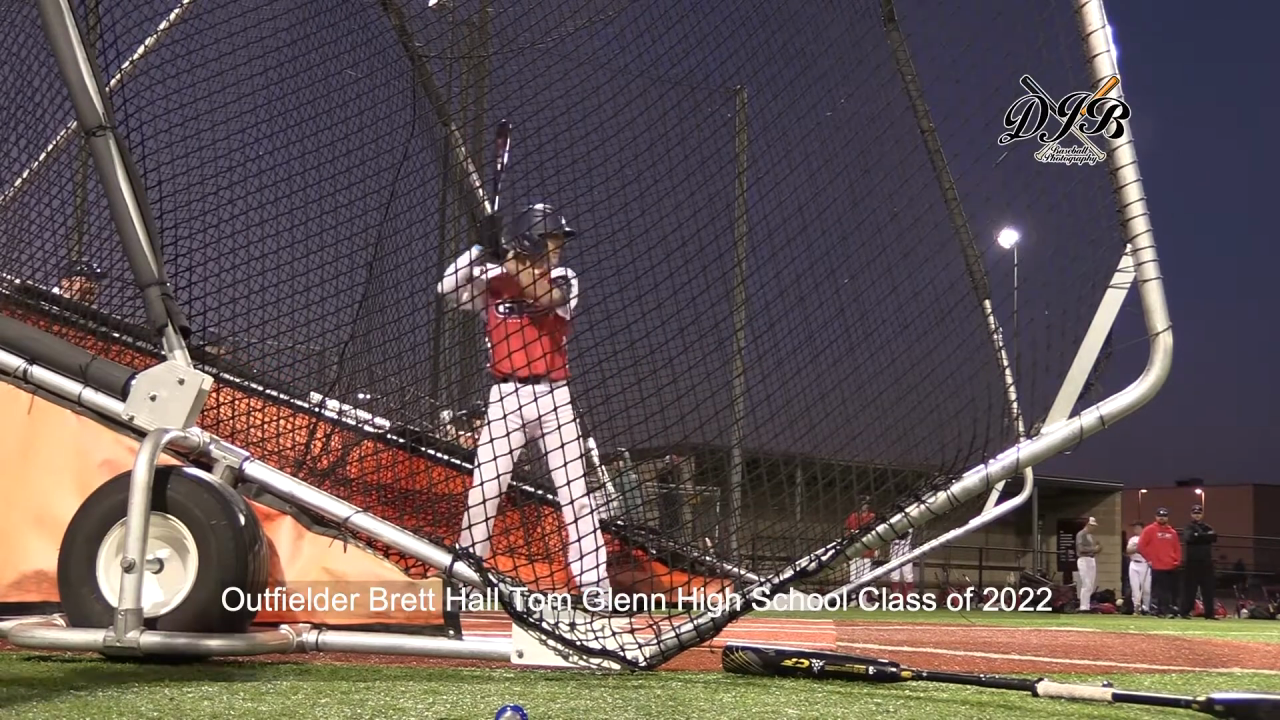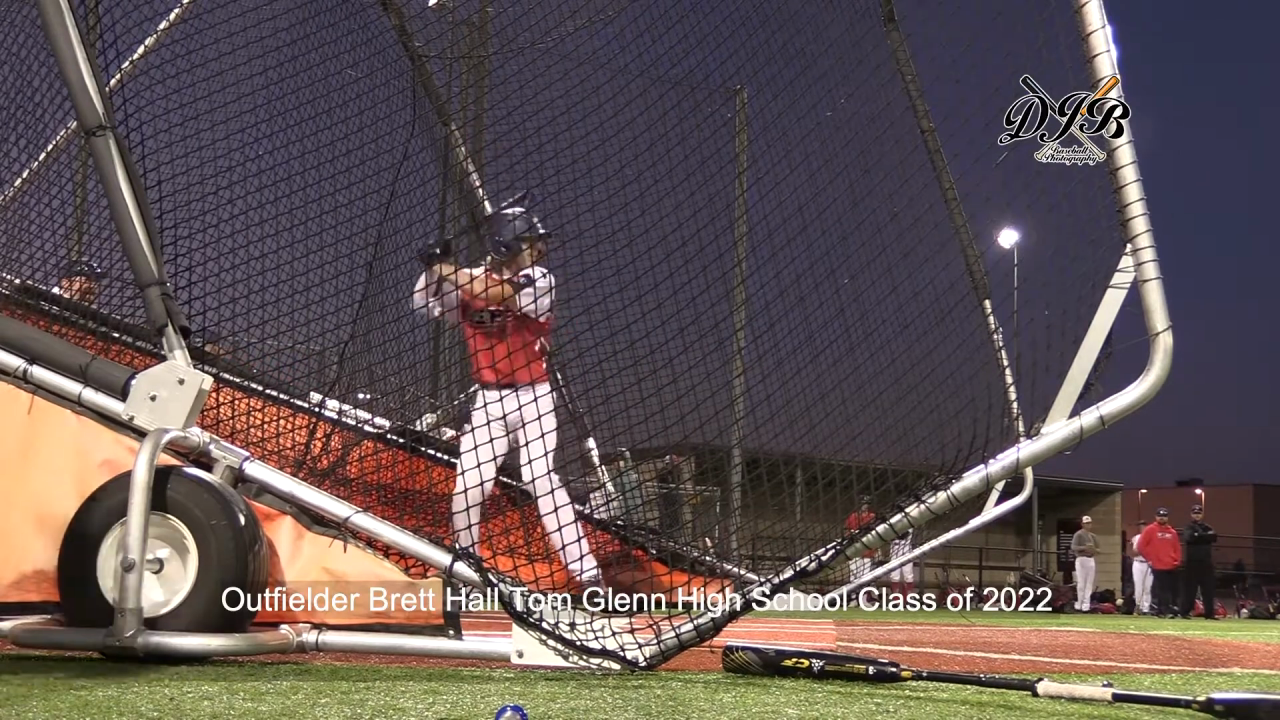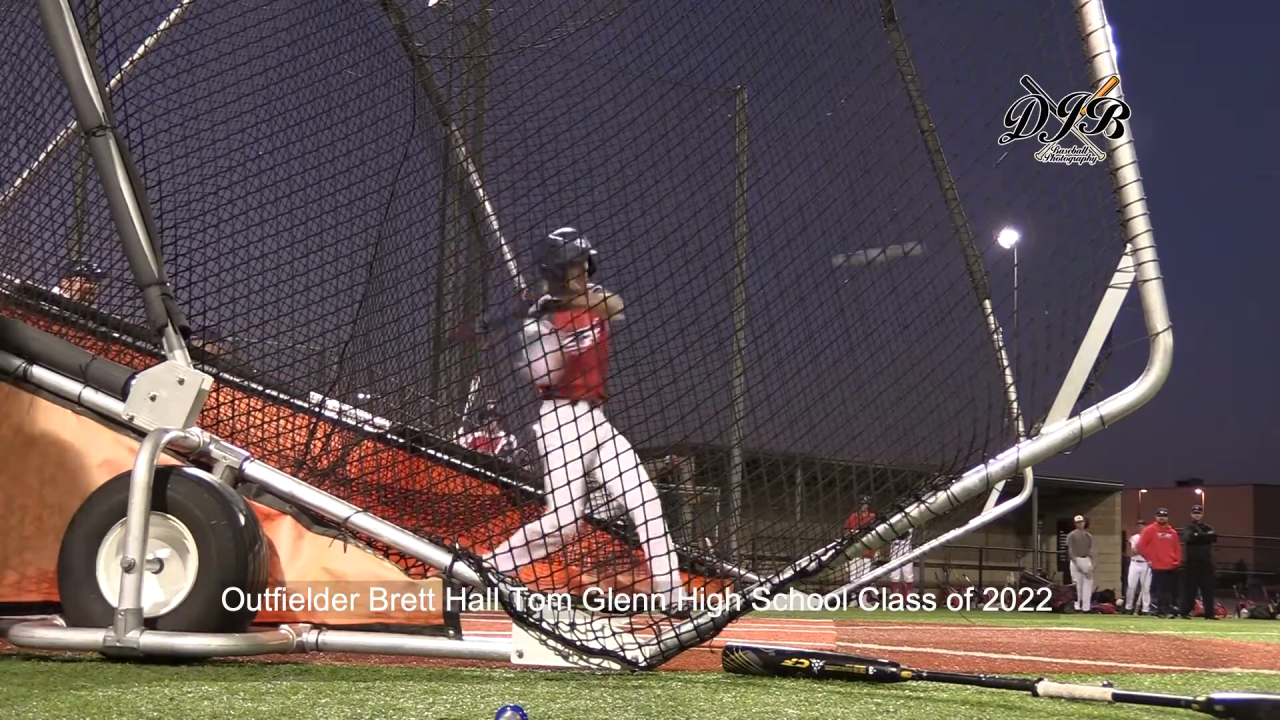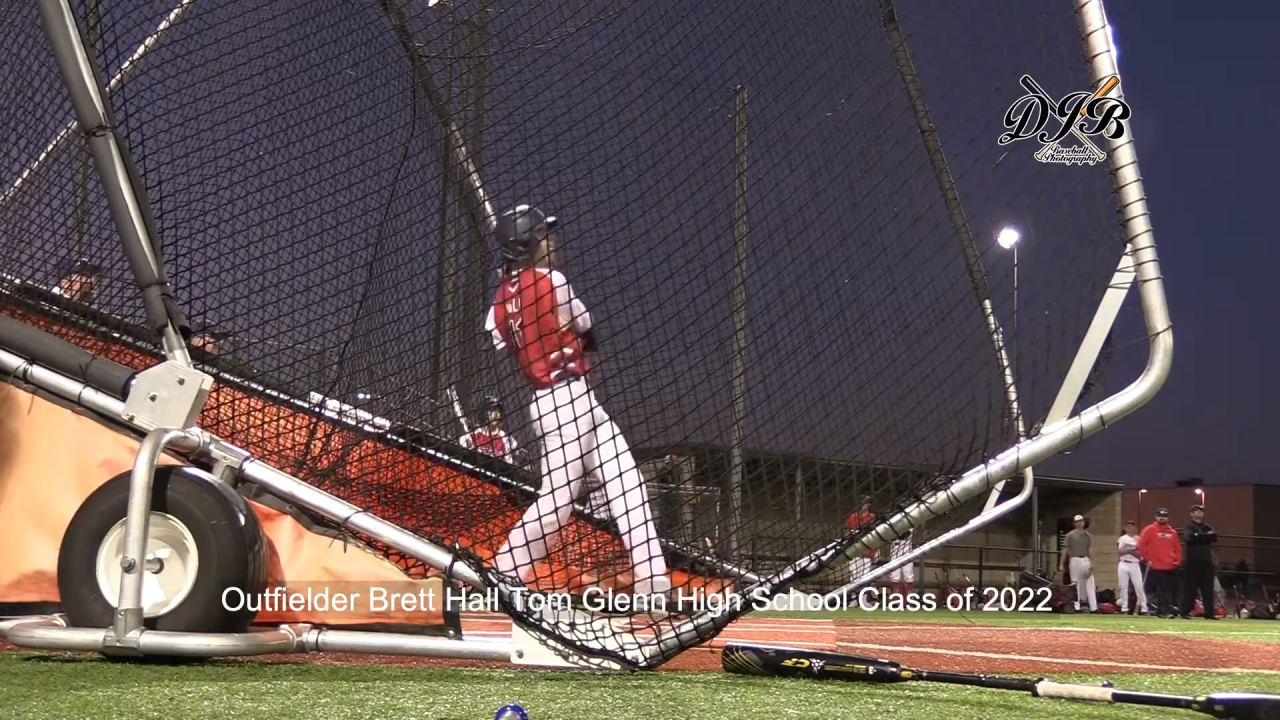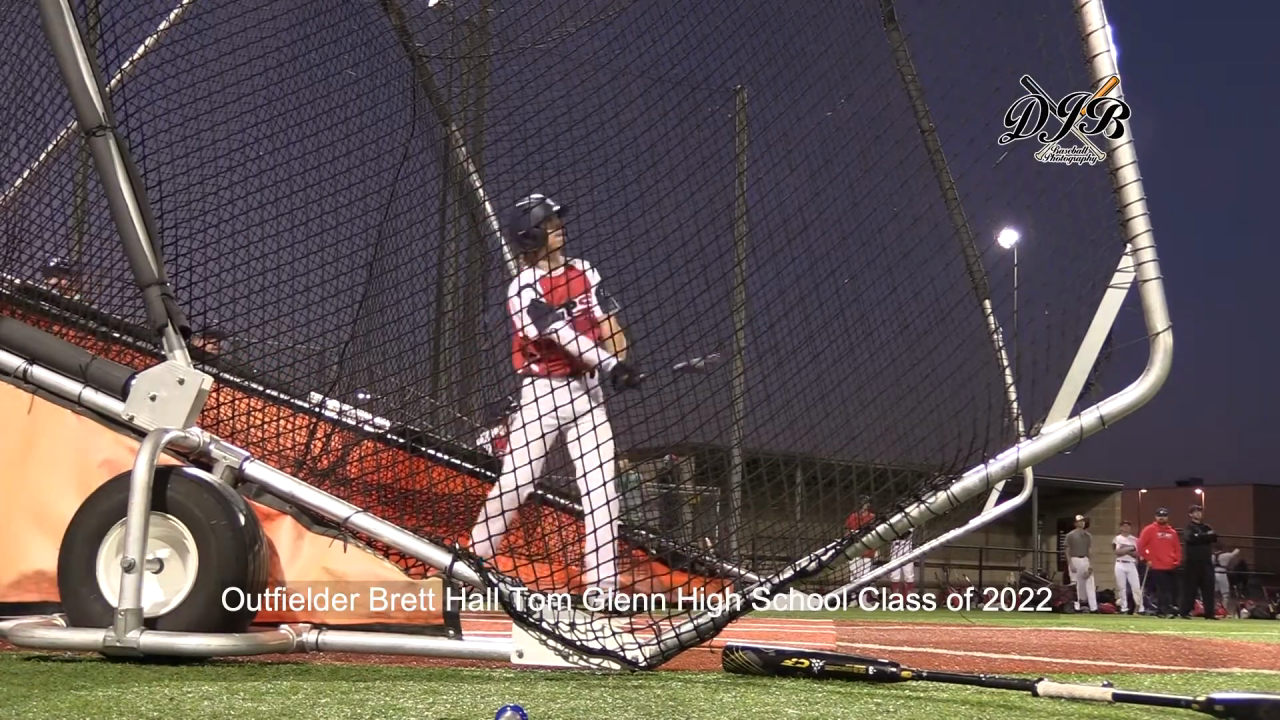
dt=0.5s
person 1, frame 1
left shoulder: (565, 278)
right shoulder: (493, 279)
left elbow: (546, 297)
right elbow: (451, 288)
left wrist: (506, 258)
right wrist: (480, 249)
left hip: (553, 395)
right hip: (506, 396)
left knee: (574, 489)
right knee: (484, 489)
left ankle: (593, 581)
person 1, frame 2
left shoulder: (540, 280)
right shoulder: (471, 280)
left elbow: (494, 294)
right elbow: (422, 304)
left wrist: (444, 269)
right wrist: (435, 269)
left hip: (533, 397)
right hip: (489, 401)
left knee: (541, 480)
right knee: (468, 488)
left ankle: (586, 572)
person 1, frame 3
left shoulder: (594, 294)
right shoulder: (538, 316)
left elbow: (613, 306)
right elbow: (539, 373)
left wrist: (581, 301)
right wrist: (545, 322)
left hip: (593, 416)
right hip: (562, 418)
left knee: (643, 498)
right knee: (564, 518)
left ankle: (667, 590)
right ankle: (493, 569)
person 1, frame 4
left shoulder: (500, 303)
right shoulder: (551, 281)
left elbow: (517, 351)
right elbow: (582, 323)
right wrist: (583, 338)
left hip: (579, 398)
right hip: (563, 401)
left knee: (629, 485)
right knee: (557, 500)
left ankle: (654, 584)
right ankle: (502, 576)
person 1, frame 5
left shoulder: (584, 270)
right shoulder: (524, 287)
left elbow: (608, 321)
right elbow: (561, 334)
left wrist: (621, 361)
right wrist: (607, 363)
left hip: (588, 389)
right hip: (542, 391)
left knee: (599, 487)
right knee: (513, 484)
left ankle: (602, 585)
